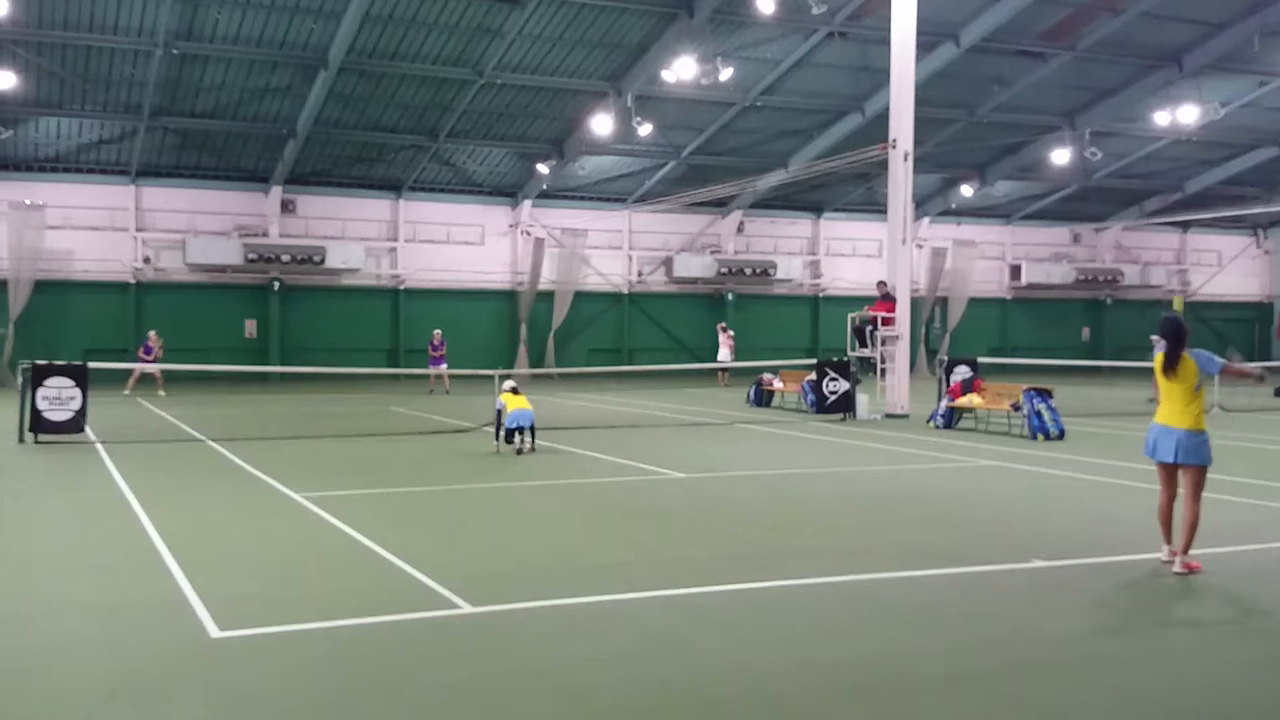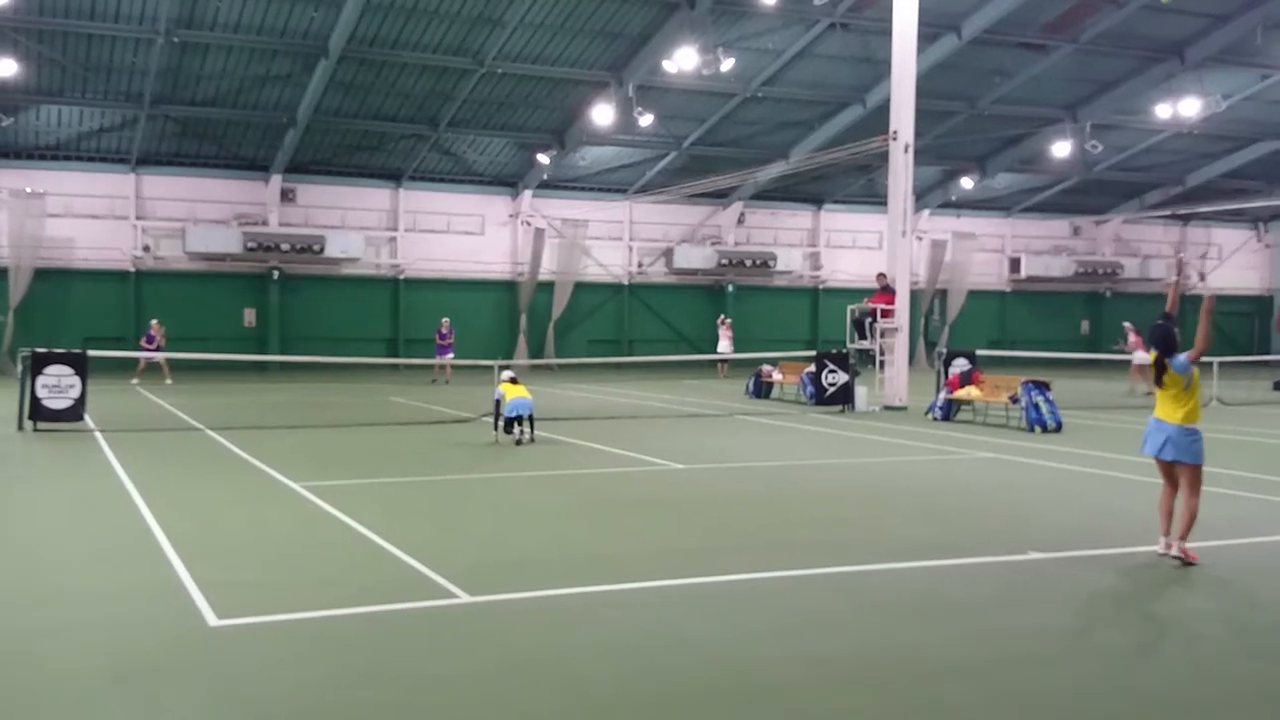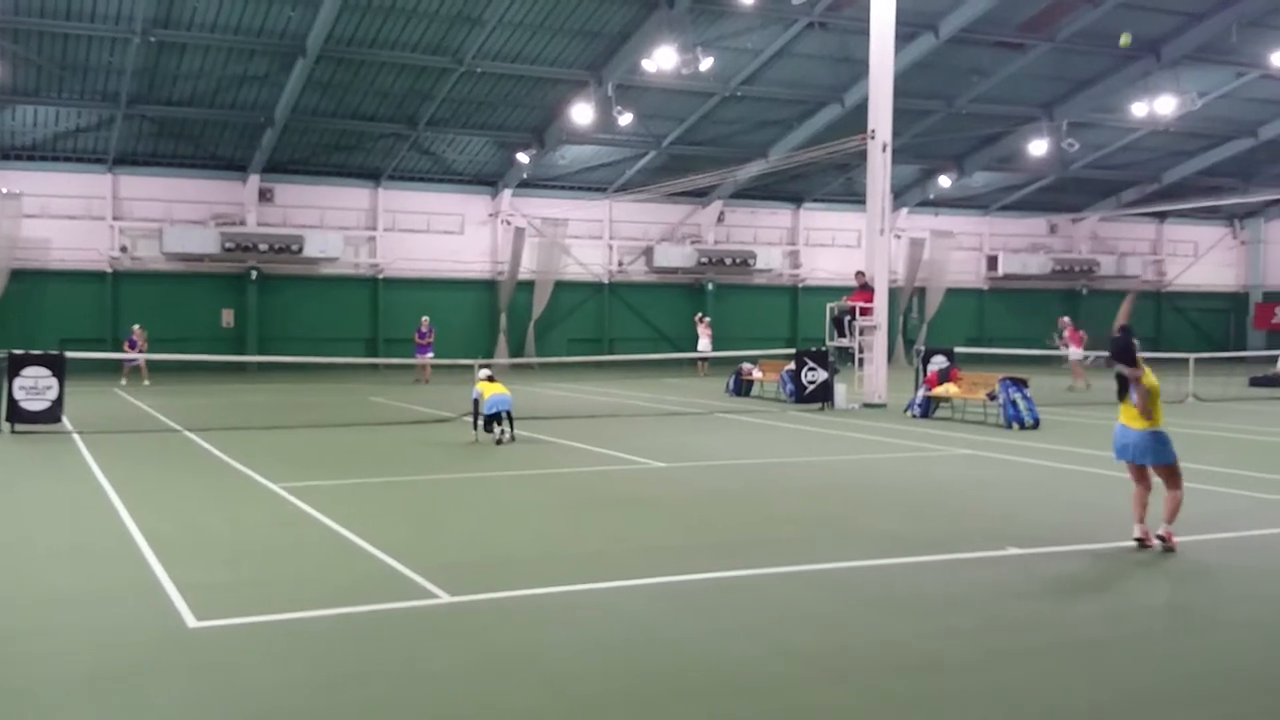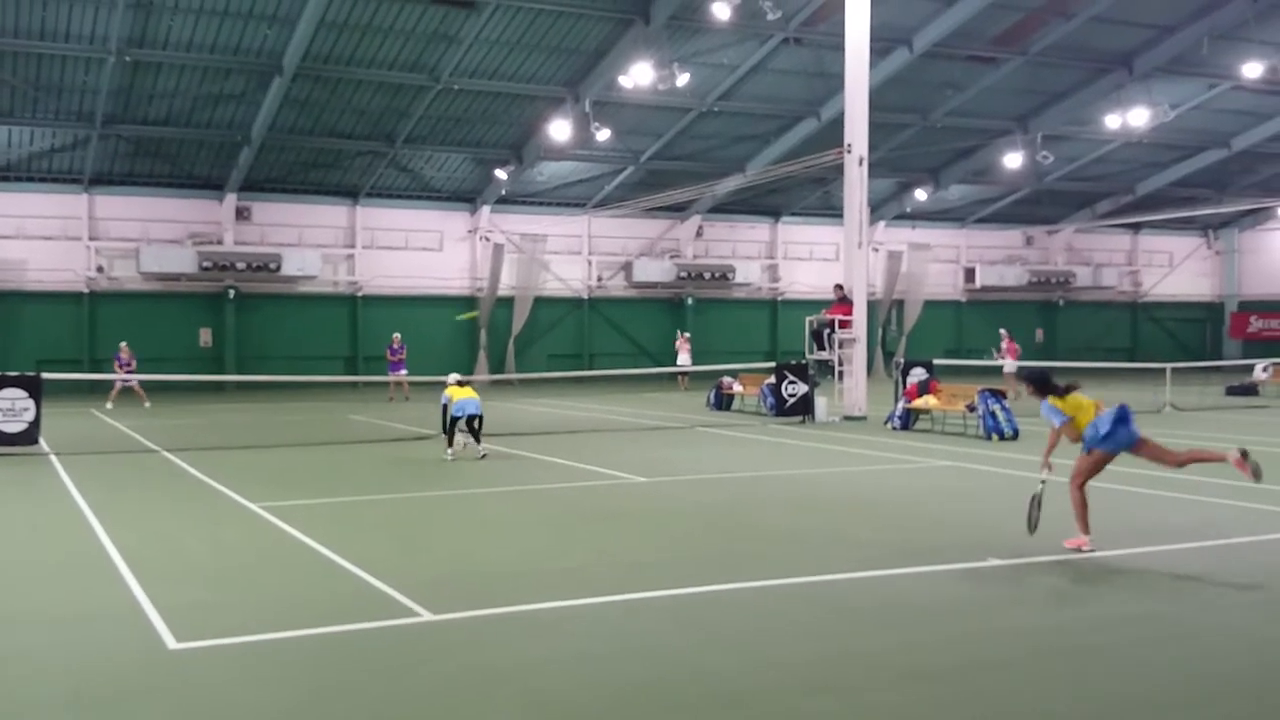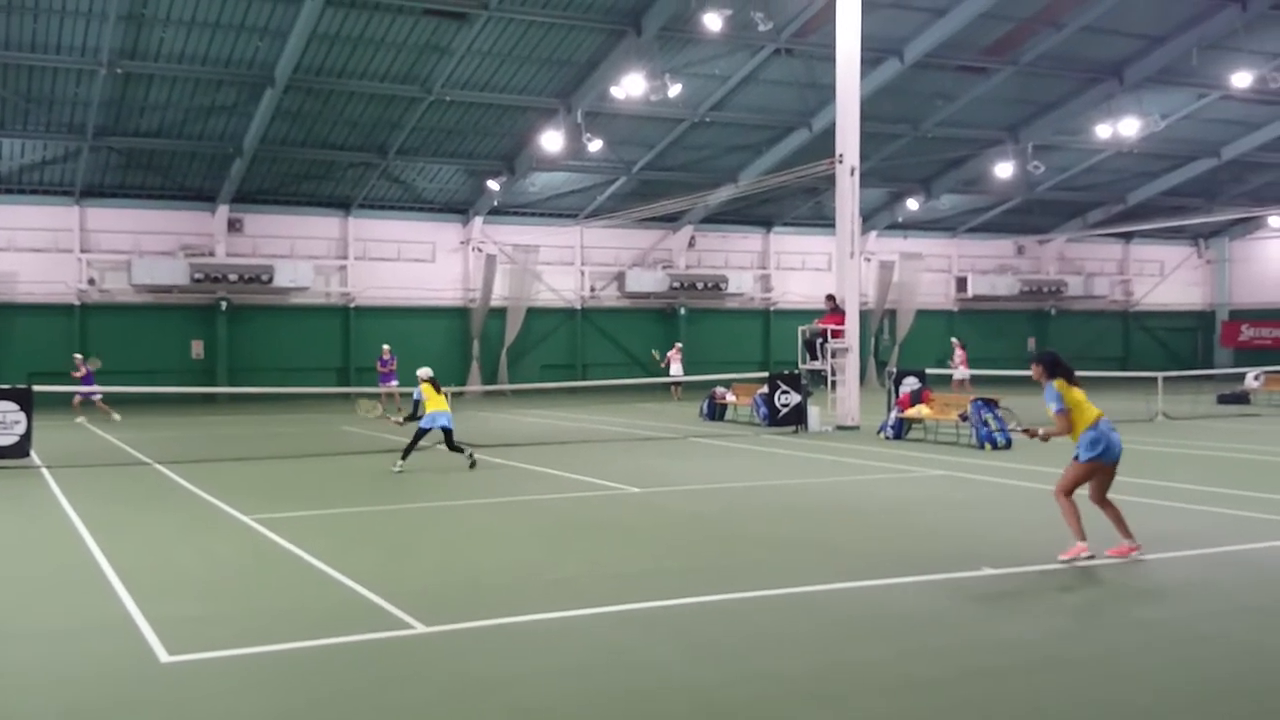
dt=0.5s
person 1, frame 1
left shoulder: (1159, 356)
right shoulder: (1198, 358)
left elbow: (1163, 342)
right elbow: (1236, 371)
left wrist: (1169, 320)
right wrist: (1256, 373)
left hip: (1162, 432)
right hip: (1190, 436)
left knee: (1167, 494)
right knee: (1192, 499)
left ankle: (1168, 548)
right ankle: (1182, 558)
person 1, frame 2
left shoulder: (1156, 357)
right shoulder: (1179, 365)
left elbow: (1168, 314)
right elbow: (1201, 349)
left wrist: (1177, 281)
right wrist: (1206, 312)
left hip: (1159, 430)
right hip: (1183, 434)
left knee: (1170, 487)
right knee: (1191, 494)
left ankle: (1165, 539)
right ankle: (1179, 545)
person 1, frame 3
left shoulder: (1122, 363)
right shoulder: (1143, 383)
left elbow: (1119, 329)
right elbow: (1146, 413)
left wrist: (1128, 301)
right wrist: (1137, 382)
left hip: (1126, 435)
right hip: (1149, 439)
left knee: (1142, 486)
right knee: (1174, 489)
left ankle: (1139, 528)
right ankle: (1165, 529)
person 1, frame 4
left shoulder: (1047, 406)
right shoulder: (1062, 395)
left elbow: (1073, 436)
right elbow: (1057, 432)
right wrist: (1046, 455)
left hip: (1102, 435)
right hip: (1118, 427)
left knee: (1076, 483)
right knee: (1177, 459)
left ankle: (1084, 538)
right ankle: (1234, 458)
person 1, frame 5
left shoulder: (1052, 390)
right shoulder: (1066, 385)
left elbow: (1064, 427)
left wrist: (1041, 432)
right wrist: (1043, 432)
left hip: (1096, 442)
right hip: (1109, 438)
left knee: (1062, 492)
right knee: (1098, 497)
left ankle: (1081, 545)
right ankle: (1130, 544)
